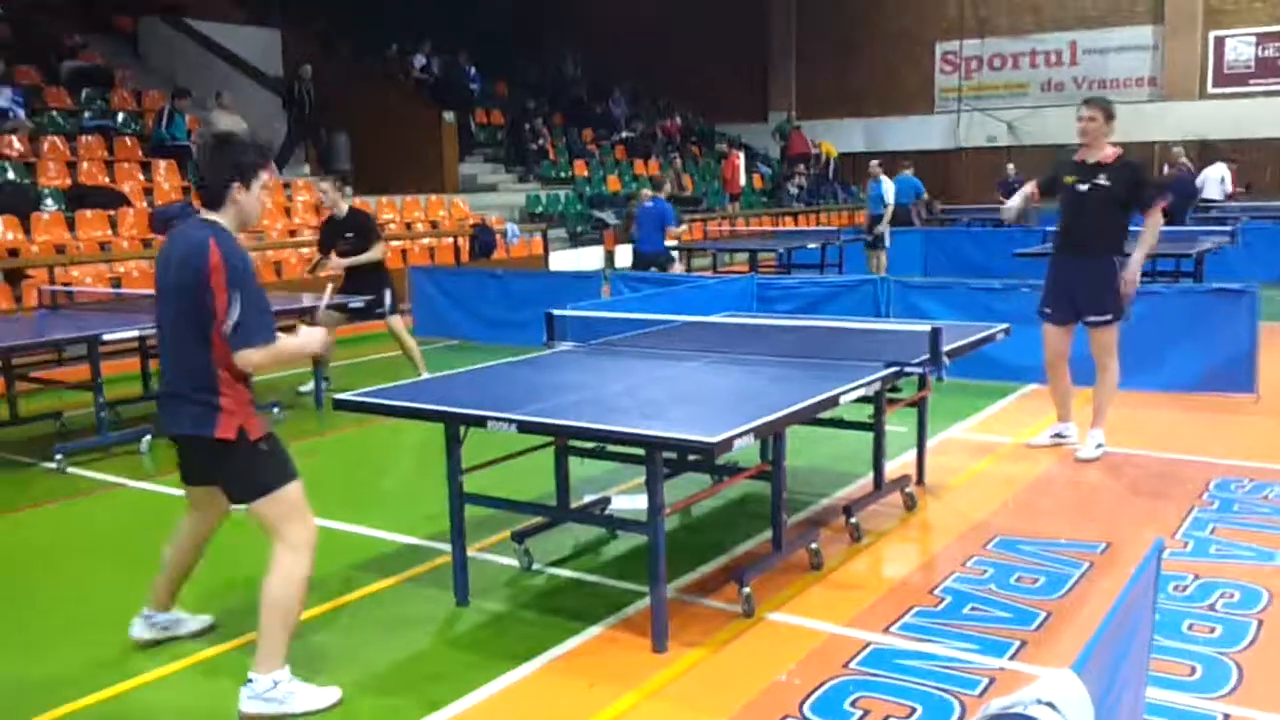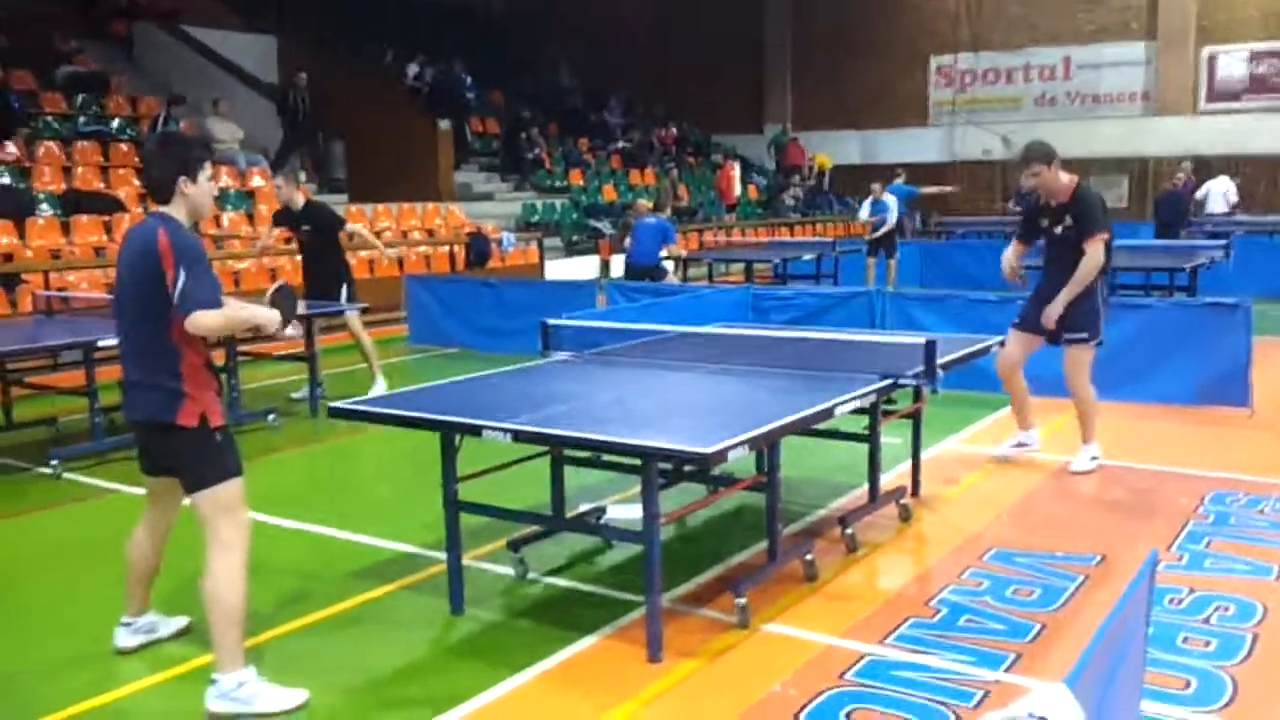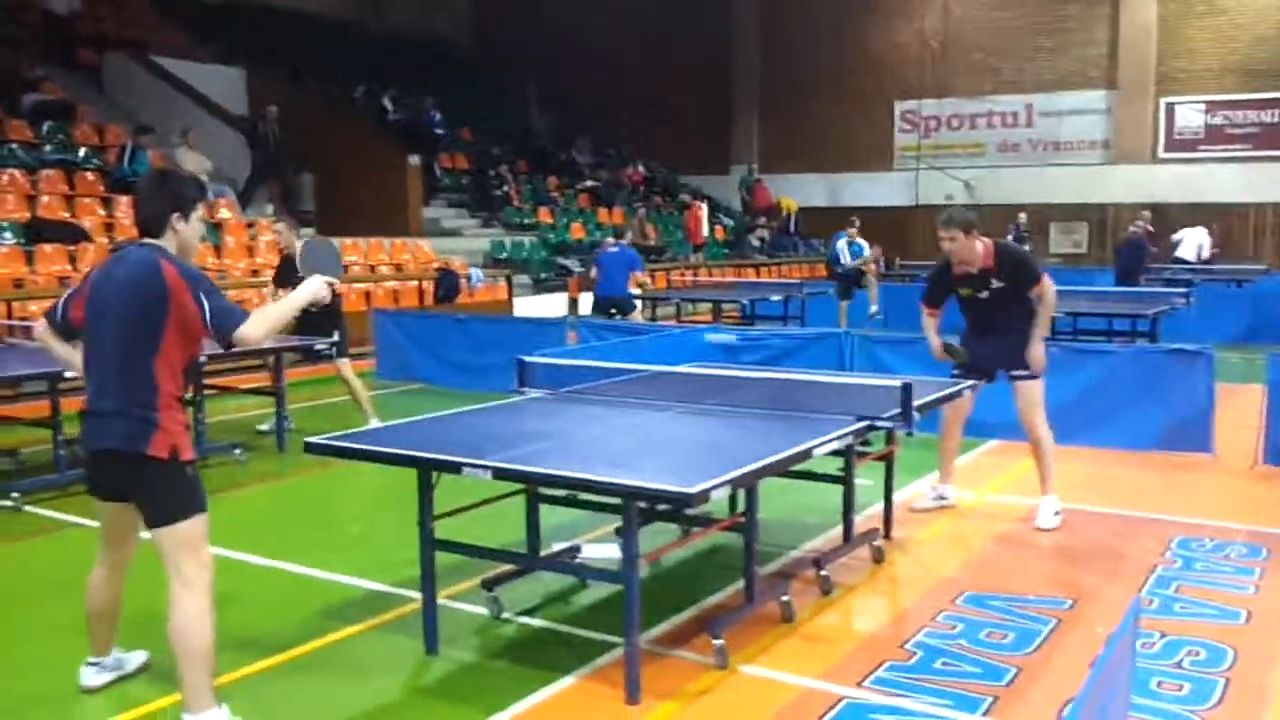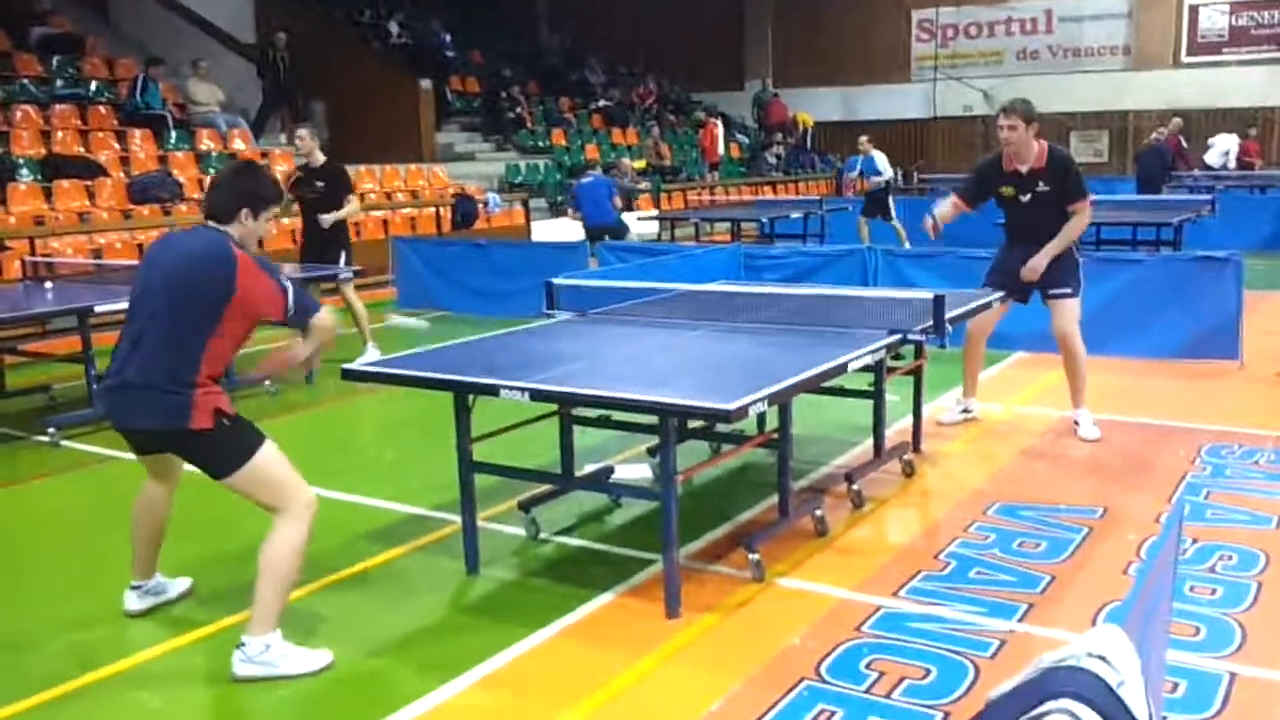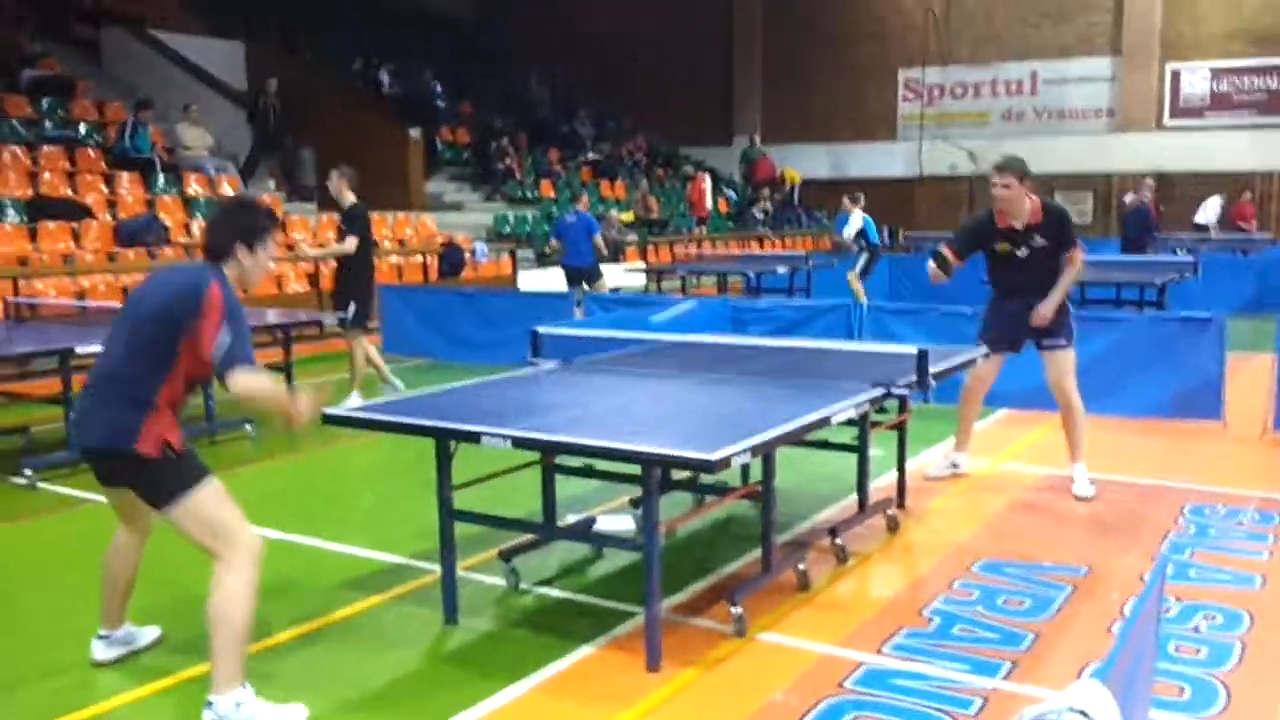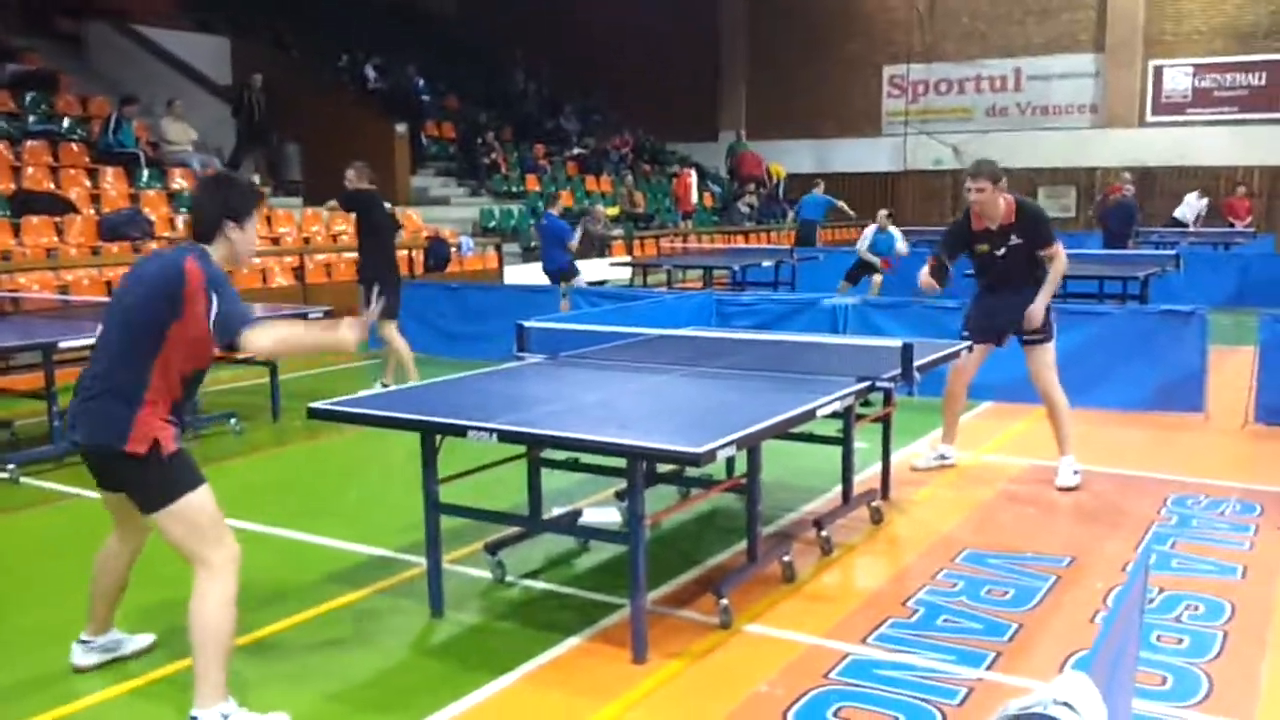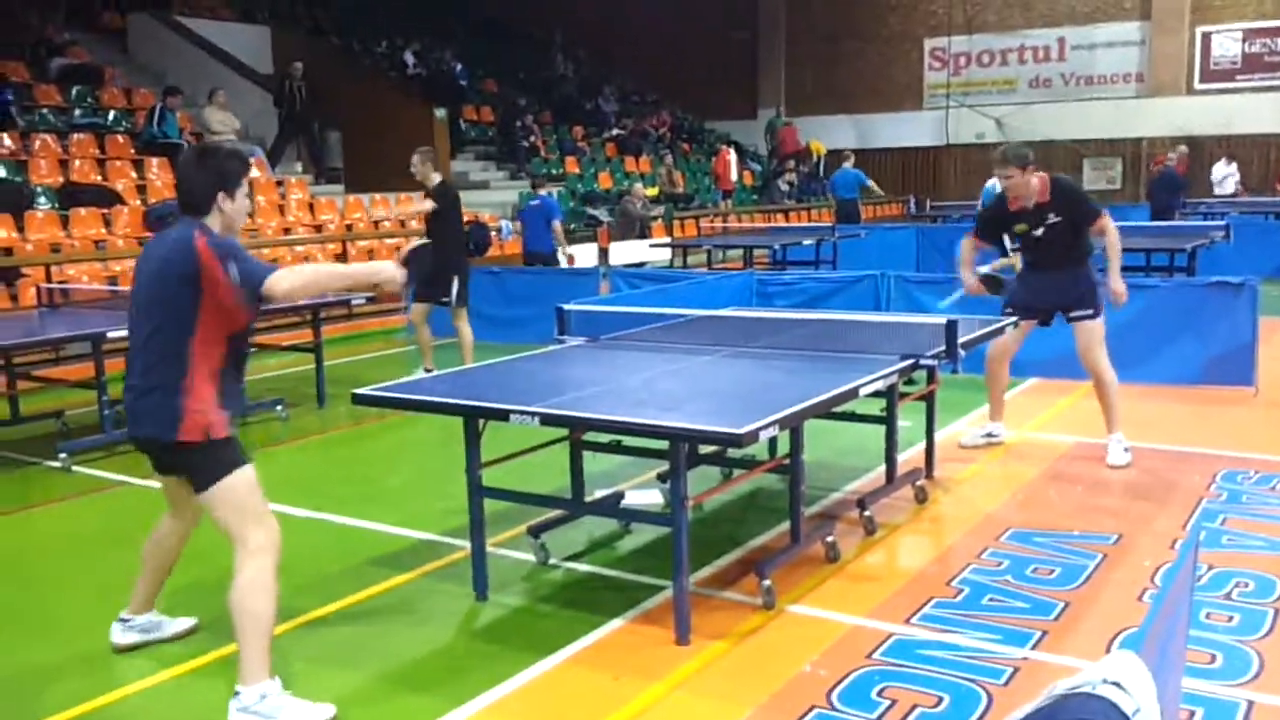
dt=0.7s
person 1, frame 1
left shoulder: (178, 239)
right shoulder: (226, 255)
right elbow: (252, 356)
left wrist: (281, 337)
right wrist: (306, 343)
left hip: (185, 408)
right hip: (224, 418)
left knee: (205, 512)
right knee: (297, 534)
left ankle: (156, 615)
person 1, frame 2
left shoulder: (139, 236)
right shoulder: (176, 240)
right elbow: (202, 321)
left wrist: (244, 314)
right wrist: (254, 314)
left hip: (147, 398)
right hip: (185, 404)
left knee: (159, 508)
right knee: (230, 534)
left ankle: (135, 621)
person 1, frame 3
left shoulder: (106, 272)
right shoulder: (174, 274)
left elbow: (48, 331)
right elbow: (247, 332)
right wrist: (302, 296)
left hip: (103, 433)
right hip: (152, 440)
left knee: (113, 551)
right knee: (192, 575)
left ankle: (100, 659)
person 1, frame 4
left shoulder: (166, 246)
right shoulder: (240, 258)
right elbow: (321, 323)
right wrist: (304, 351)
left hip: (122, 393)
right hip: (183, 409)
left knee: (162, 480)
right knee: (297, 505)
left ankle: (145, 584)
right ankle: (260, 648)
person 1, frame 5
left shoulder: (172, 279)
right shoulder: (215, 295)
right elbow: (245, 383)
right wrist: (293, 406)
left hip: (97, 425)
right hip: (140, 435)
left knee: (135, 522)
right knee: (241, 549)
left ankle: (111, 634)
person 1, frame 6
left shoulder: (156, 264)
right shoulder: (196, 273)
left elbow: (117, 338)
right elbow: (254, 340)
right wrist: (333, 336)
left hip: (94, 422)
right hip: (135, 431)
left knee: (130, 530)
right knee: (218, 560)
left ankle: (94, 640)
person 1, frame 7
left shoulder: (165, 246)
right shoulder: (205, 247)
right elbow: (280, 284)
left wrist: (225, 312)
right wrist: (375, 272)
left hip: (149, 411)
right hip: (189, 418)
left knee: (182, 513)
right knee: (259, 540)
left ankle: (135, 619)
person 2, frame 1
left shoulder: (1128, 170)
right shoulder: (1068, 167)
left elbow: (1154, 216)
right elbow: (1035, 189)
left wrist: (1136, 261)
right wrist: (1018, 200)
left hip: (1102, 270)
right hip: (1062, 268)
left knee: (1104, 357)
right knee: (1054, 356)
left ankle: (1097, 433)
right ankle: (1064, 426)
person 2, frame 2
left shoulder: (1086, 200)
right shoulder: (1039, 206)
left elbow: (1095, 257)
right elbow: (1019, 244)
left wrist: (1060, 302)
right wrist: (1009, 260)
left hip: (1085, 296)
right hip: (1047, 290)
left knee: (1076, 379)
right knee: (1007, 363)
left ankle: (1089, 446)
right ankle: (1026, 433)
person 2, frame 3
left shoulder: (1010, 256)
right shoulder: (943, 272)
left elbow: (1047, 293)
right elbow: (929, 312)
left wrist: (1037, 342)
right wrist: (934, 341)
left hip: (1019, 338)
right hip: (977, 340)
left knee: (1033, 419)
right knee: (952, 413)
left ankle: (1049, 499)
right ankle: (944, 488)
person 2, frame 4
left shoulder: (1060, 163)
right shoulder: (991, 168)
left elbow: (1082, 216)
right elbow: (957, 203)
left wrist: (1045, 255)
right wrist: (936, 217)
left hip: (1055, 255)
right hip: (1012, 252)
left knee: (1066, 333)
right knee: (976, 328)
left ankle: (1081, 412)
right ankle: (967, 402)
person 2, frame 5
left shoulder: (1054, 216)
right shoulder: (982, 225)
left elbow: (1076, 261)
right elbow: (945, 257)
left wrist: (1052, 301)
right wrist: (936, 267)
left hip: (1048, 306)
right hip: (1005, 306)
left knee: (1064, 387)
right knee: (974, 382)
left ankle: (1079, 469)
right ankle: (958, 457)
person 2, frame 6
left shoulder: (1029, 214)
right shoulder: (964, 226)
left elbow: (1058, 259)
right elbow: (936, 263)
left wrist: (1040, 303)
right wrist: (927, 277)
left hip: (1031, 302)
right hip: (989, 300)
left knee: (1045, 381)
right knee: (957, 374)
left ankle: (1067, 461)
right ankle: (946, 449)
person 2, frame 7
left shoulder: (1066, 191)
right shoulder: (999, 207)
left elbow: (1107, 230)
right elbow: (970, 242)
left wrist: (1115, 277)
right wrist: (967, 273)
left hip: (1075, 276)
right hip: (1033, 278)
left knee: (1093, 357)
right knee: (997, 353)
left ankle: (1116, 439)
right ankle: (995, 426)
person 3, frame 1
left shoulder: (361, 219)
right shoulder: (328, 226)
left elbow: (380, 252)
right elbow: (324, 257)
left wrist: (345, 262)
left hip: (377, 283)
right hip: (351, 286)
left knee: (397, 329)
right knee: (321, 323)
left ankle: (424, 375)
right ankle: (321, 377)
person 3, frame 2
left shoulder: (319, 211)
right shoulder: (286, 213)
left elbow: (354, 230)
right elbow: (274, 223)
left wrist: (383, 249)
right wrist: (265, 239)
left hip: (338, 277)
right hip: (314, 281)
left knee: (354, 326)
left ankle: (379, 379)
person 3, frame 3
right shoulder: (285, 262)
right elbow: (276, 287)
left hip: (329, 322)
right hip: (305, 323)
left knee: (344, 370)
left ankle: (373, 421)
right ankle: (282, 416)
person 3, frame 4
left shoulder: (336, 170)
right shoulder: (300, 173)
left elbow: (354, 204)
right elbow: (286, 203)
left wrist: (333, 217)
right wrist: (290, 188)
left hip: (336, 243)
right hip: (311, 243)
left knee: (347, 294)
left ankle: (371, 347)
person 3, frame 5
left shoulder: (357, 213)
right shoulder: (347, 212)
left elbow: (349, 247)
left wrist: (315, 253)
right wrist: (321, 254)
left hip: (358, 286)
right hip: (347, 285)
left knee: (354, 338)
right knee: (357, 338)
left ankle: (356, 394)
right ankle: (390, 381)
person 3, frame 6
left shoulder: (361, 196)
right shoulder: (383, 203)
left elbow: (330, 206)
right elbow: (396, 233)
left hip: (379, 276)
right hip: (387, 274)
left knee: (389, 332)
right knee: (386, 332)
left ankle: (414, 381)
right ankle: (386, 384)
person 3, frame 7
left shoulder: (446, 191)
right shoulder: (431, 192)
left elbow: (423, 207)
left wrist: (394, 213)
right wrist: (419, 242)
left hip: (452, 264)
right hip: (430, 264)
left knee: (459, 318)
right knee: (416, 317)
right ankle: (428, 369)
